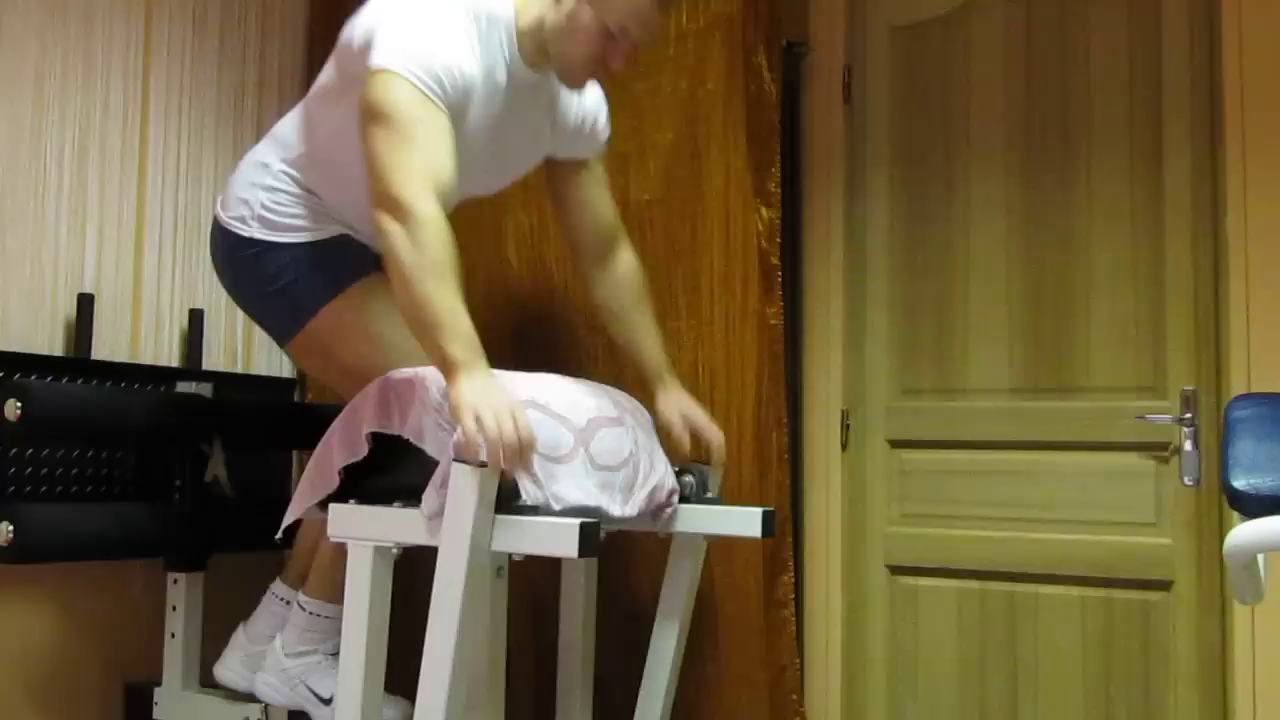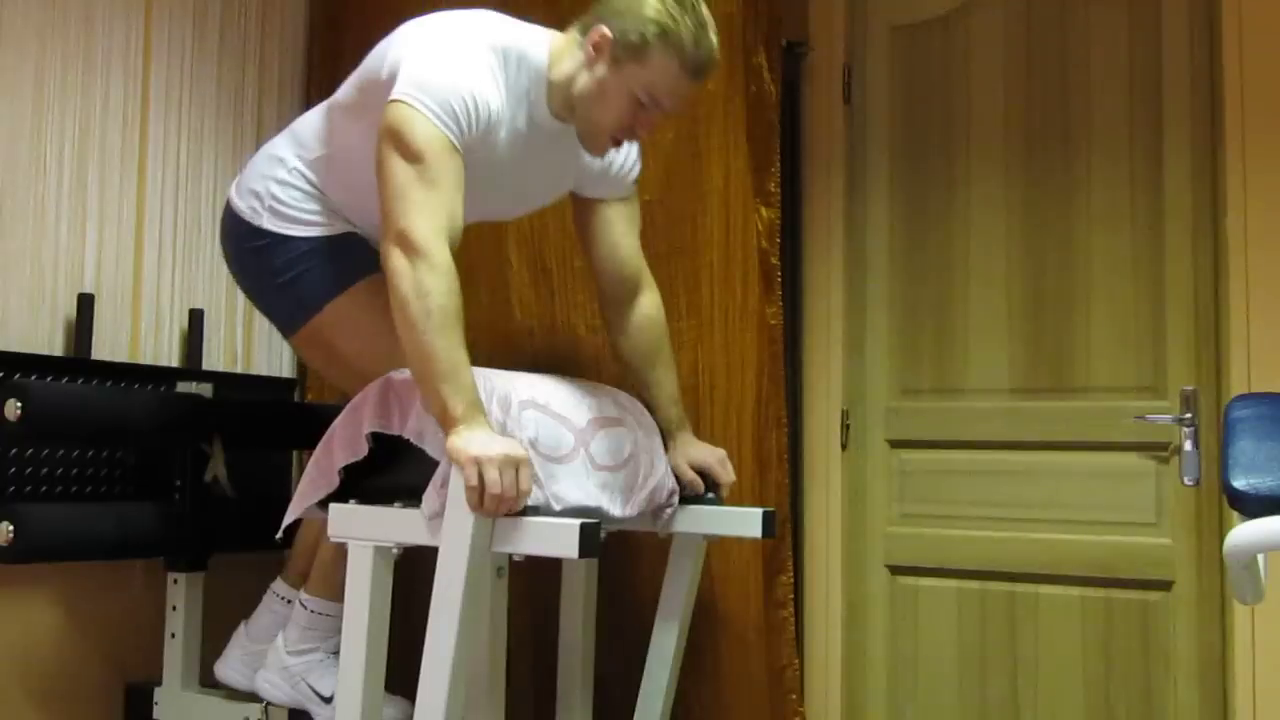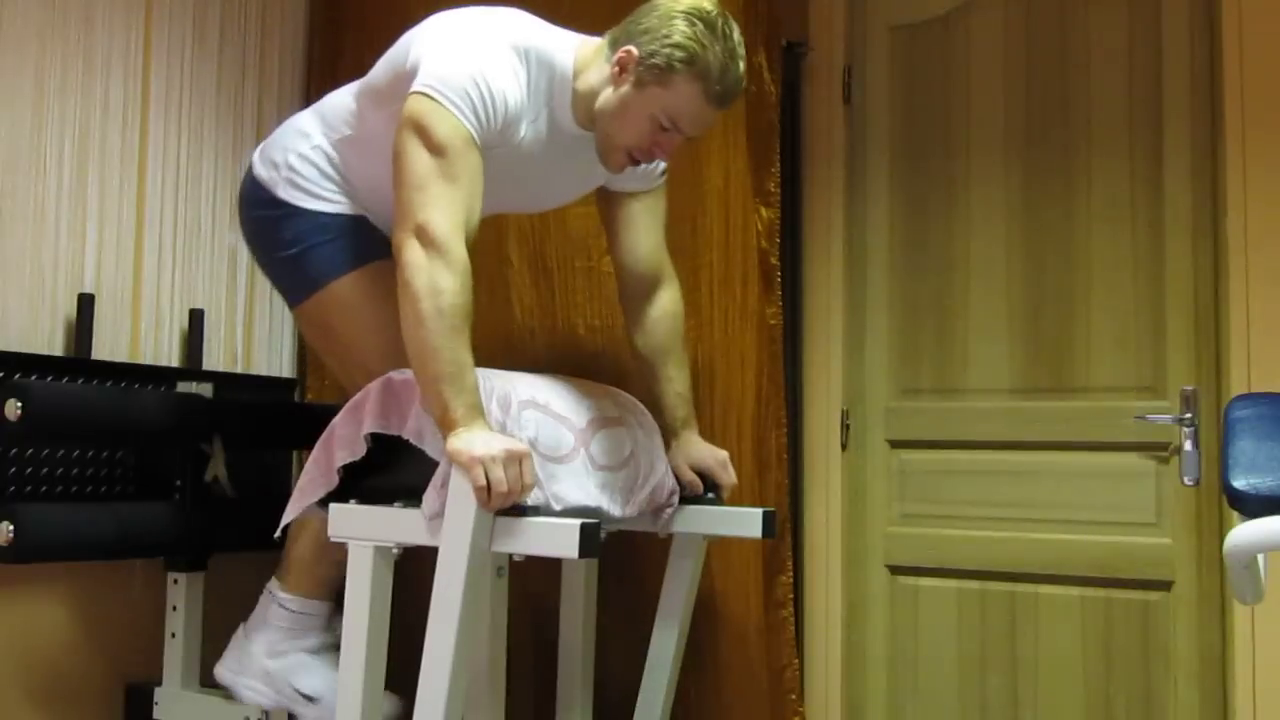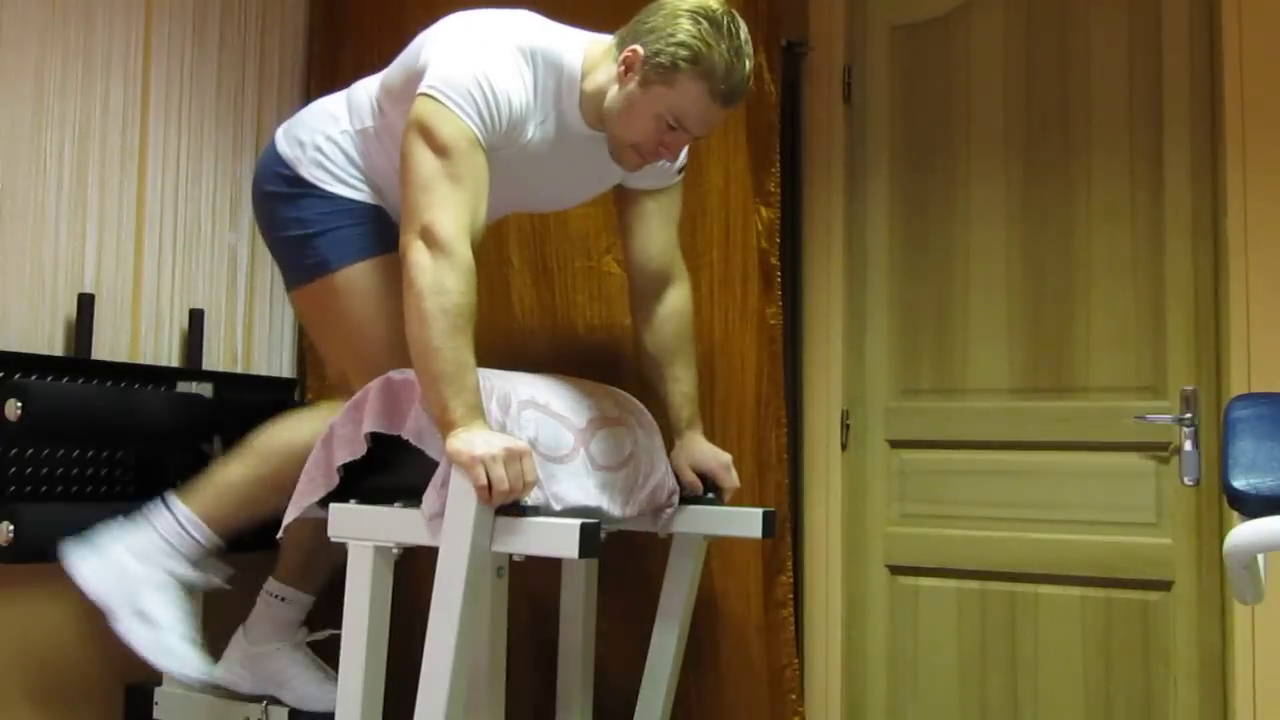
dt=0.2s
person 1, frame 1
left shoulder: (577, 103)
left elbow: (606, 250)
right elbow: (405, 208)
left wrist: (663, 386)
right wrist: (468, 373)
left hip: (350, 239)
right hip: (276, 230)
left ankle: (265, 642)
right ankle: (301, 654)
person 1, frame 2
left shoulder: (610, 139)
right shoulder: (457, 69)
left elbow: (630, 292)
right elbow: (415, 252)
left wrist: (676, 433)
right wrist: (465, 424)
left hip: (361, 233)
right hip: (286, 219)
right knee: (423, 417)
left ankle: (265, 640)
right ankle: (302, 653)
person 1, frame 3
left shoulder: (644, 132)
right shoulder: (481, 64)
left elbow: (648, 289)
right elbow: (427, 244)
left wrist: (680, 432)
right wrist: (462, 426)
left hip: (379, 206)
right hip: (303, 194)
right knee: (412, 407)
left ankle: (275, 637)
right ankle: (283, 644)
person 1, frame 4
left shoulder: (660, 129)
right shoulder: (489, 64)
left elbow: (660, 287)
right elbow: (433, 244)
left wrist: (685, 433)
right wrist: (462, 427)
left hip: (393, 200)
right hip: (321, 178)
left ankle: (265, 641)
right ankle: (152, 551)
